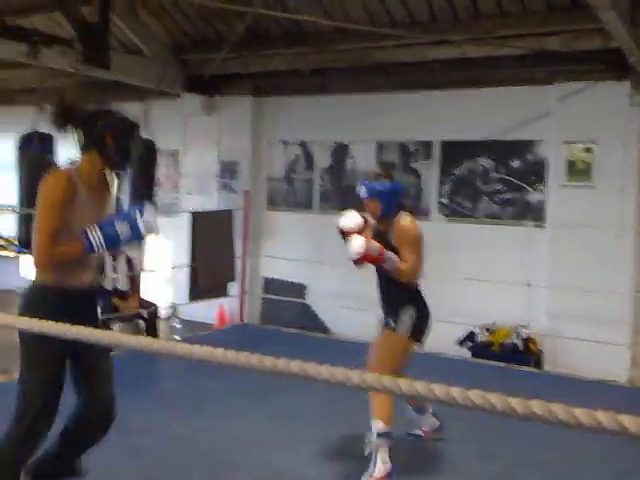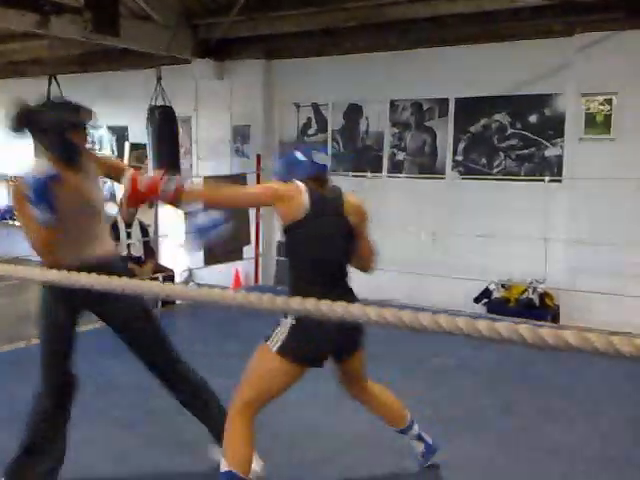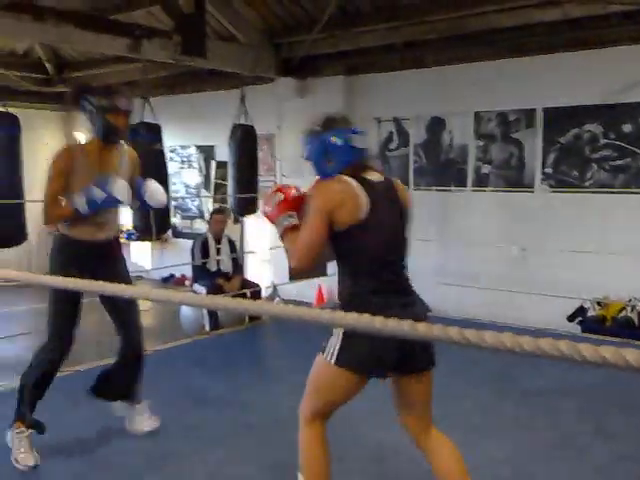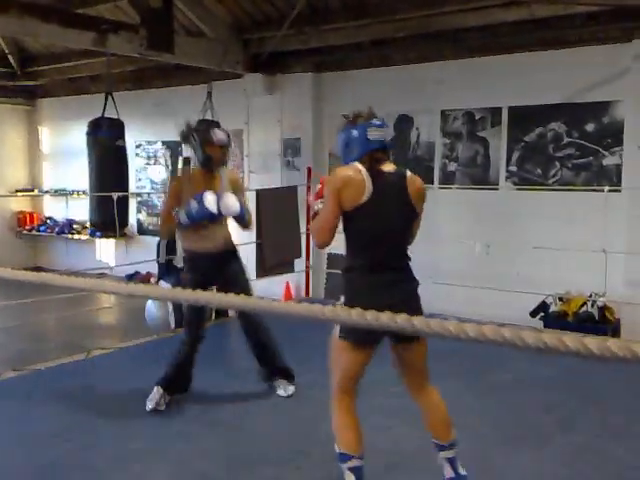
dt=0.7s
person 1, frame 1
left shoulder: (104, 184)
right shoulder: (60, 182)
right elbow: (44, 258)
left wrist: (128, 227)
right wrist: (105, 236)
left hip: (85, 304)
right hip: (49, 306)
left knee: (100, 408)
right knee: (35, 416)
person 1, frame 2
left shoulder: (92, 163)
right elbow: (47, 254)
right wrist: (42, 202)
left hip: (109, 274)
right hip: (60, 284)
left knee: (165, 361)
right knee: (55, 386)
left ankle: (229, 440)
person 1, frame 3
left shoulder: (128, 157)
right shoulder: (68, 156)
left elbow: (137, 195)
right elbow: (50, 216)
left wrist: (145, 195)
right wrist: (90, 202)
left hip: (109, 253)
right hip: (70, 254)
left knee: (133, 336)
right knee: (59, 345)
left ankle: (127, 398)
right ankle: (21, 423)
person 1, frame 4
left shoulder: (231, 179)
right shoulder: (180, 183)
left elbow: (247, 223)
right elbow: (165, 228)
left wrist: (240, 213)
right wrist: (189, 215)
left hip: (227, 259)
right hip: (196, 262)
left knee: (252, 322)
right knee: (193, 332)
left ankle: (278, 374)
right ankle: (166, 386)
person 2, frame 1
left shoulder: (405, 225)
right shoulder: (375, 224)
left elbow: (410, 275)
right elbow: (361, 260)
left wrist: (380, 256)
right wrist: (354, 239)
left hip: (408, 311)
right hip: (395, 310)
left knee: (376, 378)
right knee: (388, 374)
right ankle: (429, 422)
person 2, frame 2
left shoulder: (290, 193)
right shoulder: (352, 205)
left elbow: (216, 195)
right elbow: (366, 263)
left wrist: (157, 187)
left hip: (309, 322)
left knee: (240, 410)
right knee: (359, 387)
right ankle: (421, 442)
person 2, frame 3
left shoulder: (328, 191)
right shoulder: (397, 190)
left elbow: (300, 260)
left wrist: (284, 221)
left hip: (365, 325)
right hip: (410, 318)
left knee: (311, 417)
right knee: (422, 428)
person 2, frame 4
left shoulder: (343, 178)
right shoulder: (413, 183)
left elbow: (320, 239)
left wrist: (321, 207)
left hip: (362, 297)
right hip: (403, 294)
left knee: (342, 394)
right knee: (420, 388)
